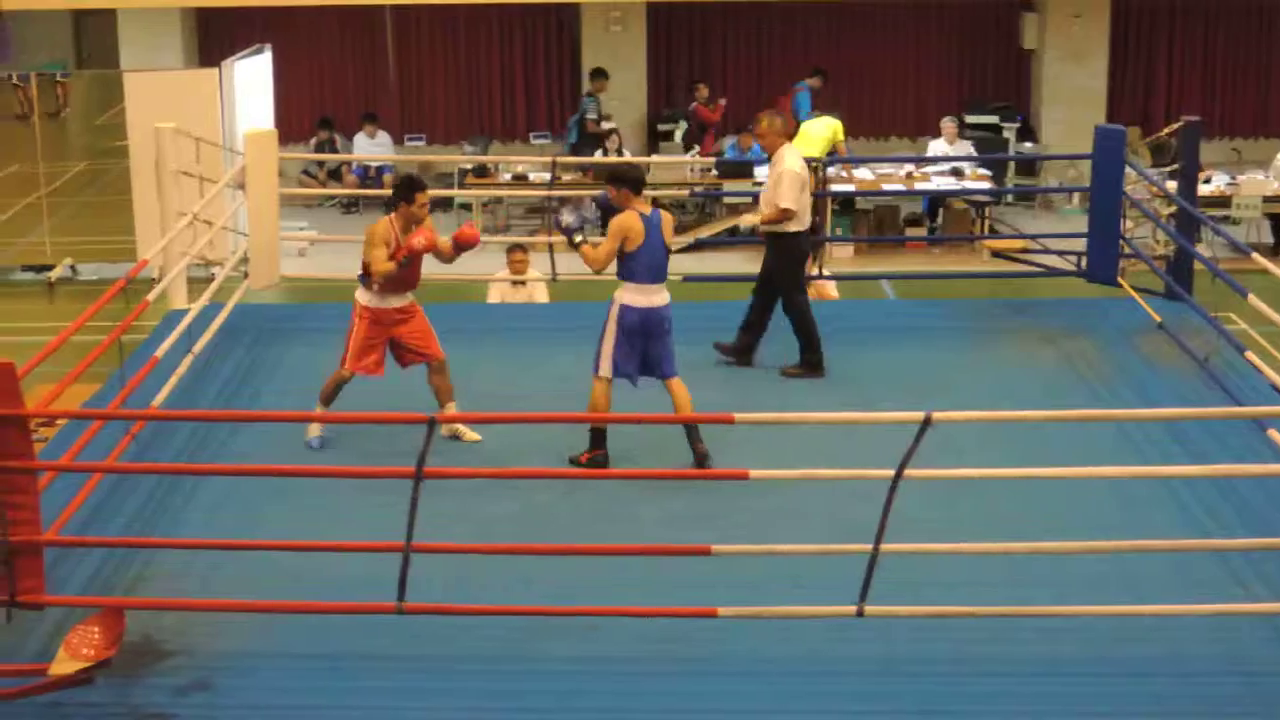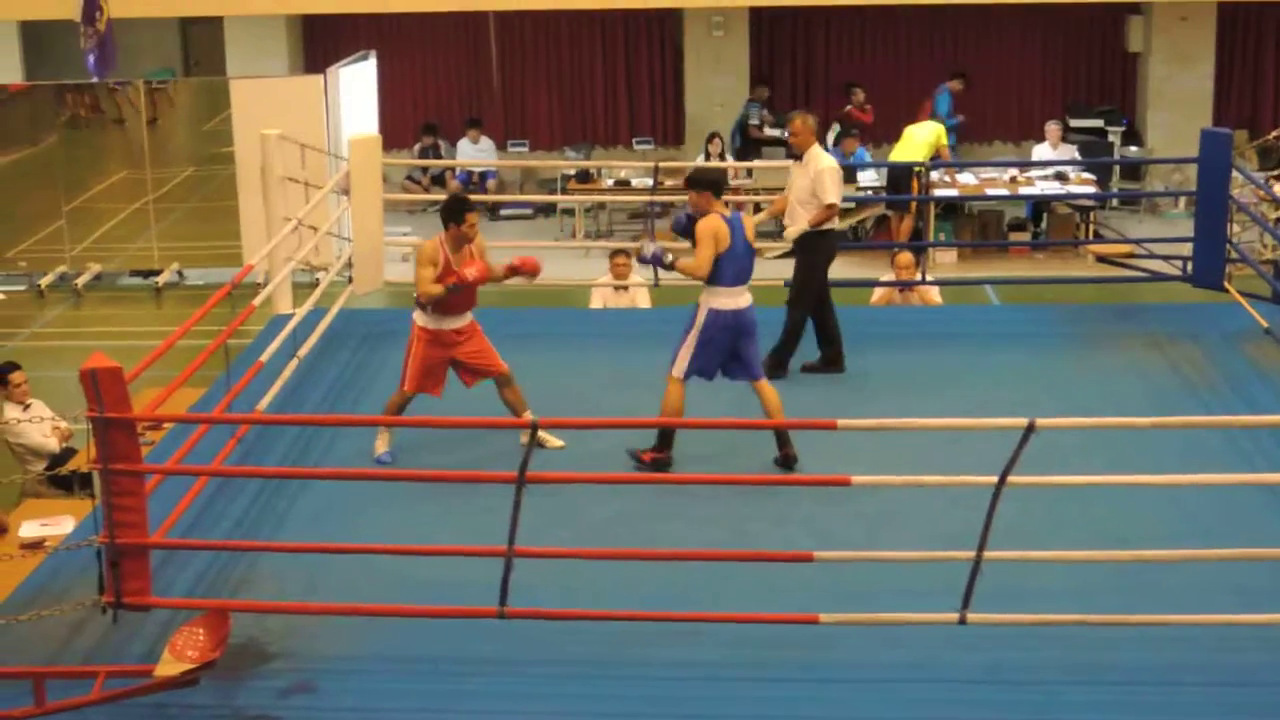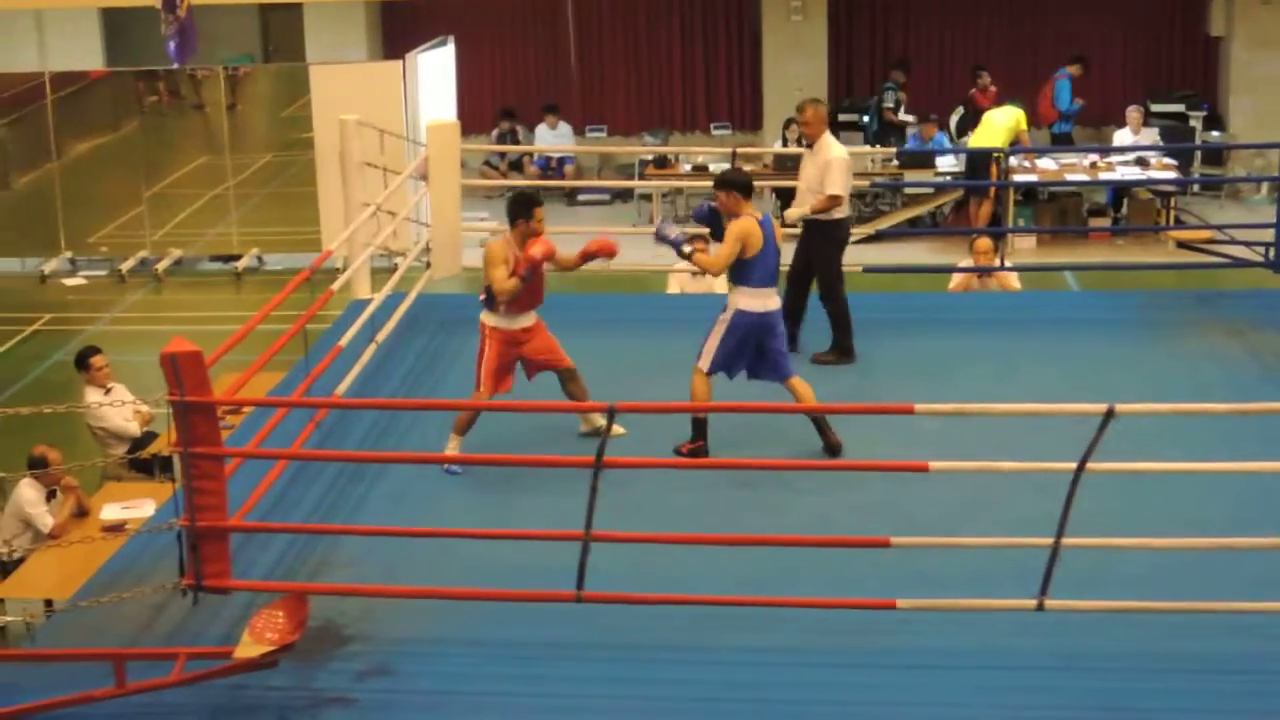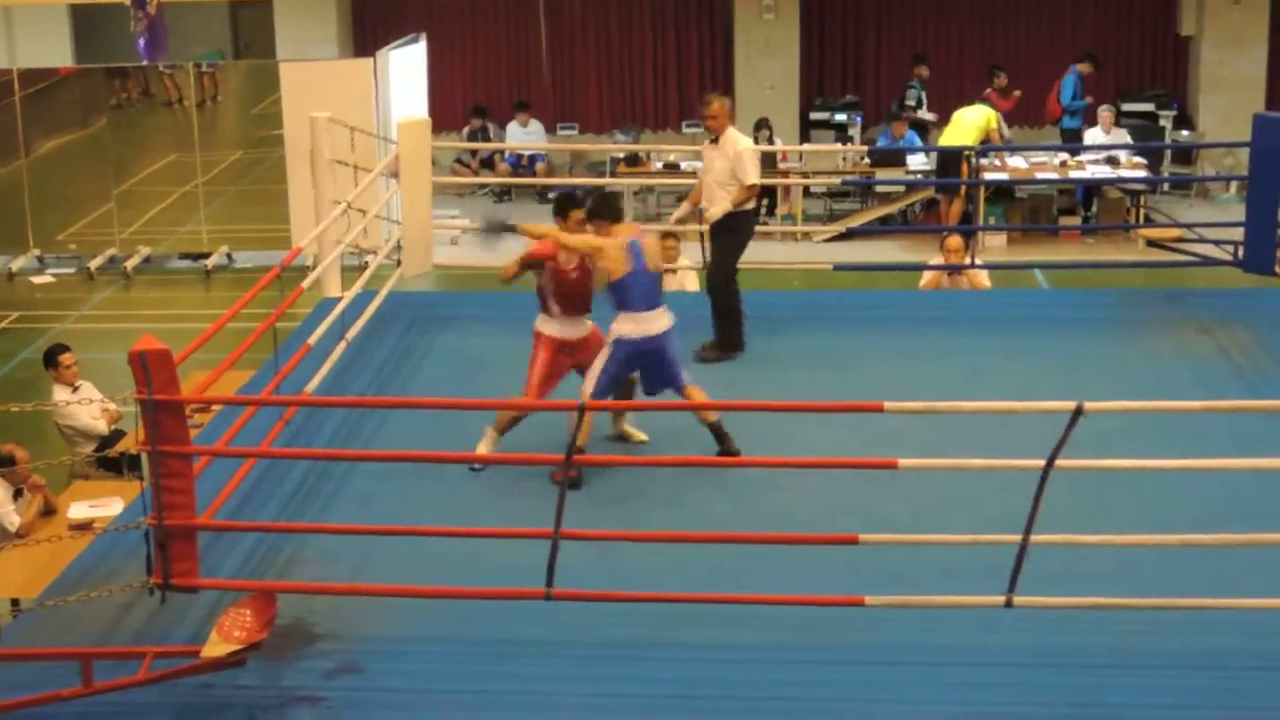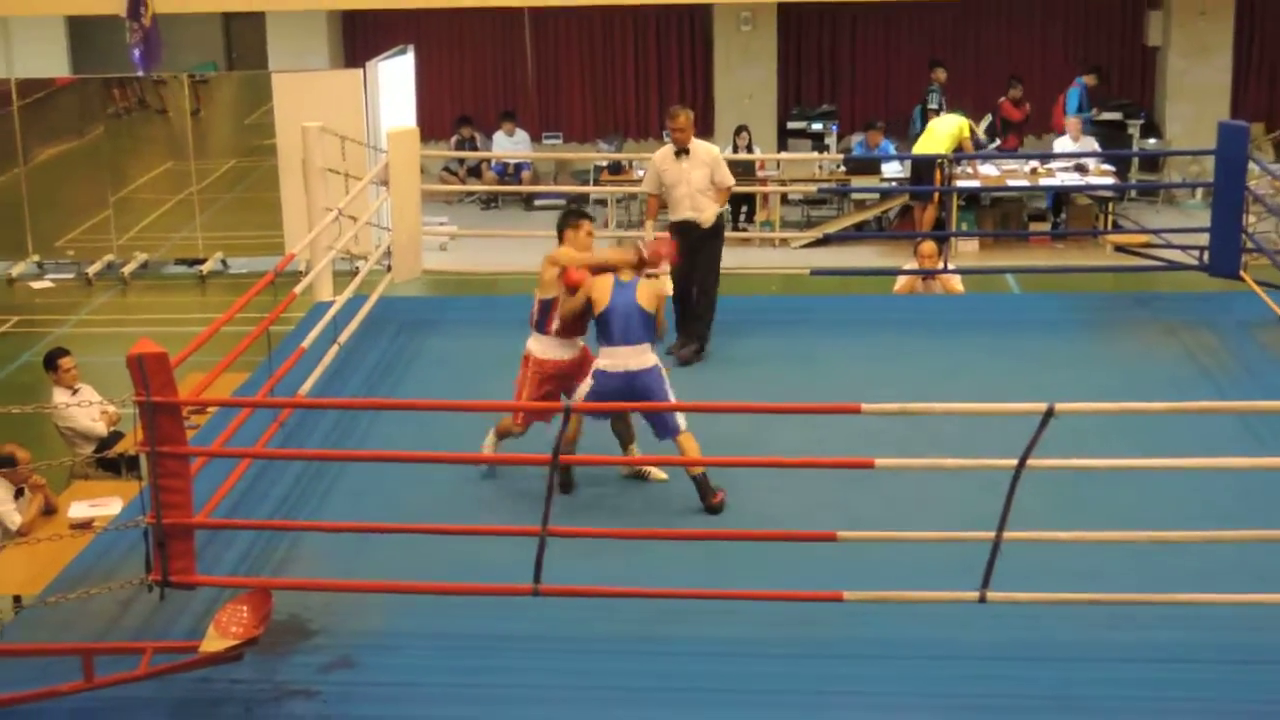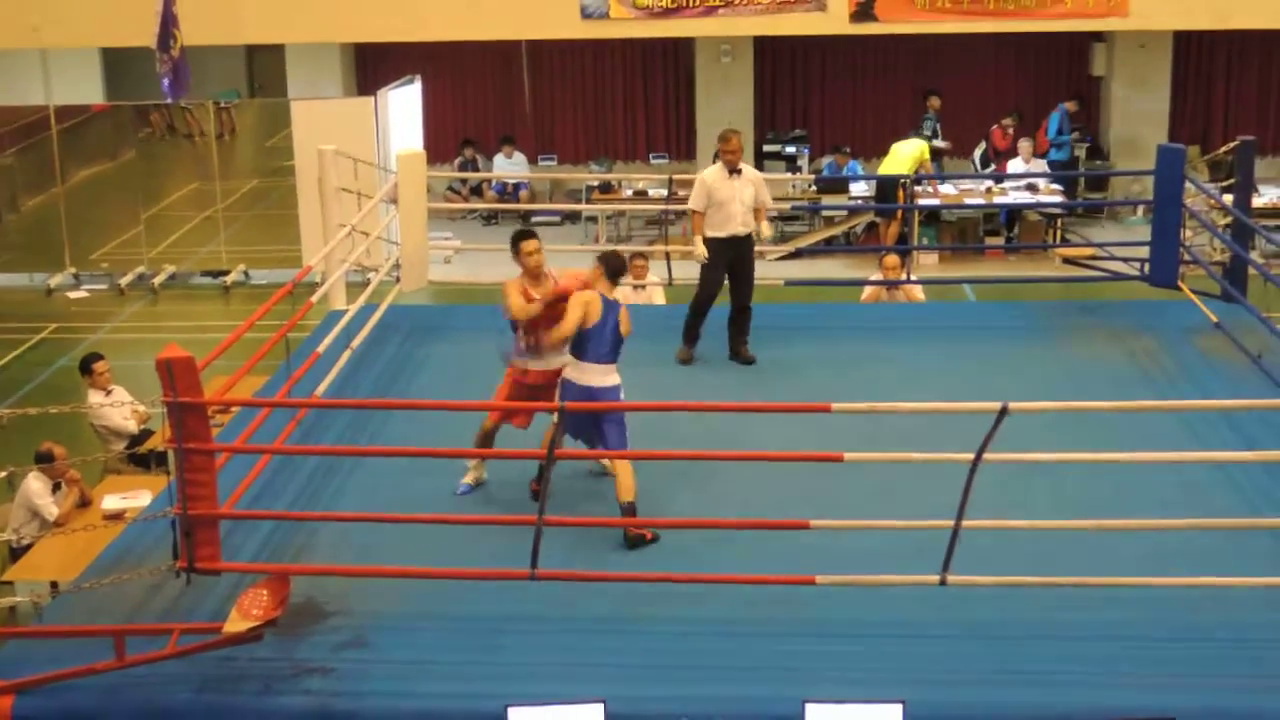
dt=0.7s
person 1, frame 1
left shoulder: (623, 222)
right shoulder: (666, 219)
left elbow: (597, 264)
left wrist: (575, 237)
left hip: (629, 307)
right hip: (660, 305)
left knee: (601, 377)
right knee: (671, 378)
left ankle: (596, 451)
right ankle: (697, 446)
person 1, frame 2
left shoulder: (707, 224)
right shoulder: (745, 222)
left elbow: (701, 271)
left wrist: (669, 260)
left hip: (715, 309)
right hip: (743, 308)
left knee: (676, 377)
right knee: (758, 379)
left ankle: (660, 451)
right ankle: (786, 449)
person 1, frame 3
left shoulder: (740, 226)
right shoulder: (770, 224)
left elbow: (716, 267)
left wrist: (684, 247)
left hip: (742, 310)
right hip: (771, 309)
left knee: (702, 372)
right knee: (788, 376)
left ankle: (698, 441)
right ankle: (828, 436)
person 1, frame 4
left shoulder: (600, 247)
right shoulder: (651, 242)
left elbow: (555, 236)
left hip: (628, 335)
right hip: (660, 329)
left knee: (590, 397)
right knee: (684, 386)
right ankle: (726, 442)
person 1, frame 5
left shoulder: (596, 283)
right shoulder: (652, 288)
left elbow: (567, 313)
left hip: (609, 371)
right hip: (647, 368)
left knee: (576, 411)
right knee: (680, 433)
left ankle: (565, 472)
right ankle: (709, 496)
person 1, frame 6
left shoulder: (583, 297)
right shoulder: (623, 314)
left elbow: (564, 331)
left wrist: (542, 340)
left hip: (574, 383)
right hip: (608, 388)
left knee: (555, 428)
right knee: (619, 457)
left ankle: (539, 484)
right ankle: (633, 526)
person 2, frame 1
left shoulder: (423, 226)
right shoulder: (379, 230)
left elbow: (446, 255)
right elbow: (379, 274)
left wrist: (459, 244)
right wrist: (408, 255)
left hip: (404, 306)
right hip: (372, 308)
left knee: (437, 360)
right knee: (346, 372)
left ankle: (450, 422)
right ankle: (317, 420)
person 2, frame 2
left shoulder: (475, 245)
right shoulder: (429, 250)
left elbow: (492, 275)
right elbow: (424, 294)
left wrist: (514, 268)
right wrist: (457, 282)
left hip: (463, 326)
right hip: (430, 330)
left knee: (503, 374)
right knee: (408, 391)
left ankle: (531, 431)
right ankle: (382, 437)
person 2, frame 3
left shoulder: (536, 242)
right shoulder: (497, 249)
left elbow: (561, 263)
right elbow: (501, 293)
left wrist: (589, 253)
right wrist: (530, 267)
left hip: (529, 323)
right hip: (499, 328)
left knee: (567, 368)
right knee: (483, 395)
left ankle: (591, 420)
right ankle: (452, 448)
person 2, frame 4
right shoulder: (545, 251)
right elbow: (505, 277)
right wrist: (526, 261)
left hip: (583, 332)
right hip: (552, 336)
left knee: (626, 379)
right knee: (528, 403)
left ankle: (618, 426)
right ankle: (488, 441)
person 2, frame 5
left shoulder: (581, 268)
right shoulder: (556, 258)
right elbow: (600, 258)
right wrist: (641, 255)
left hip: (575, 352)
right hip: (542, 358)
right knee: (518, 424)
left ankle: (632, 461)
right ankle: (495, 439)
person 2, frame 6
left shoulder: (558, 280)
right shoulder: (512, 287)
right elbow: (521, 315)
right wrist: (550, 297)
left hip: (559, 365)
right hip: (525, 367)
right knee: (490, 424)
right ankle: (476, 470)
person 3, frame 1
left shoulder: (789, 167)
right shoulder: (780, 161)
left elbow: (785, 212)
left wrist: (755, 220)
right wrist: (759, 220)
left hip: (790, 242)
right hip: (780, 240)
left knee: (794, 302)
right knee: (764, 294)
left ankle: (812, 362)
right ankle: (744, 347)
person 3, frame 2
left shoulder: (825, 166)
right shoulder: (799, 164)
left elbow: (831, 208)
right elbow: (788, 198)
left wrist: (801, 226)
right wrist: (761, 217)
left hip: (818, 240)
right hip: (807, 240)
left knee: (798, 301)
right knee: (818, 300)
left ankle: (778, 362)
right ankle: (832, 358)
person 3, frame 3
left shoulder: (834, 155)
right shoulder: (811, 150)
left elbow: (835, 198)
left wrist: (802, 211)
left hip: (829, 229)
right hip: (813, 227)
left knee: (830, 290)
right knee: (796, 282)
left ankle: (843, 348)
right ankle: (787, 337)
person 3, frame 4
left shoulder: (742, 147)
right shoulder: (709, 146)
left elbow: (752, 188)
left wrist: (724, 207)
right wrist: (684, 209)
left hip: (737, 221)
right hip: (718, 221)
left knee: (718, 280)
right knee: (722, 281)
left ankle: (726, 342)
right ankle: (730, 338)
person 3, frame 5
left shoulder: (710, 153)
right shoulder: (660, 158)
left elbow: (725, 186)
right elbow: (653, 194)
left wrist: (714, 209)
right wrist: (649, 225)
left hip: (709, 227)
right hip: (680, 227)
left knee: (705, 285)
right knee: (682, 284)
left ankle: (697, 343)
right ankle: (686, 335)
person 3, frame 6
left shoulder: (754, 177)
right shoulder: (707, 177)
left elbow: (760, 206)
right elbow: (697, 212)
left wrist: (764, 224)
right wrist: (698, 241)
left hip: (743, 242)
right hip: (716, 243)
left knee: (742, 299)
right knee: (705, 295)
left ankle: (738, 346)
right ankle: (688, 342)
